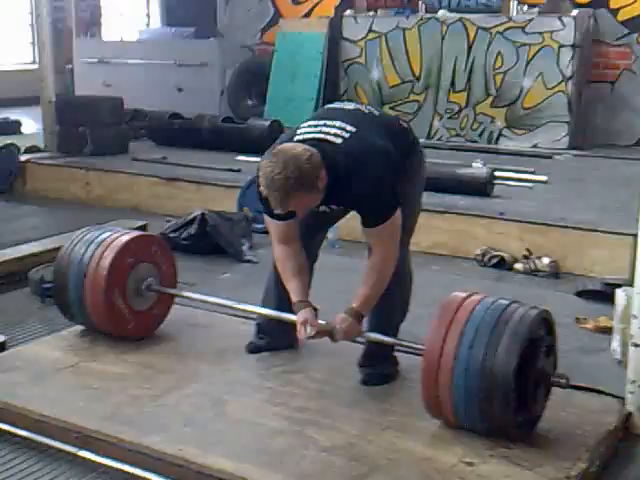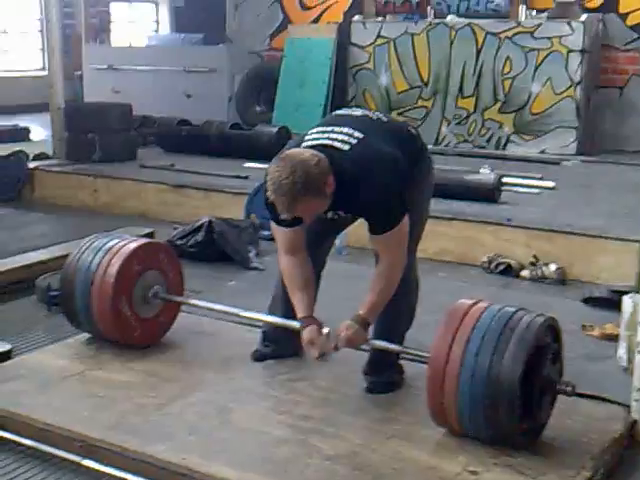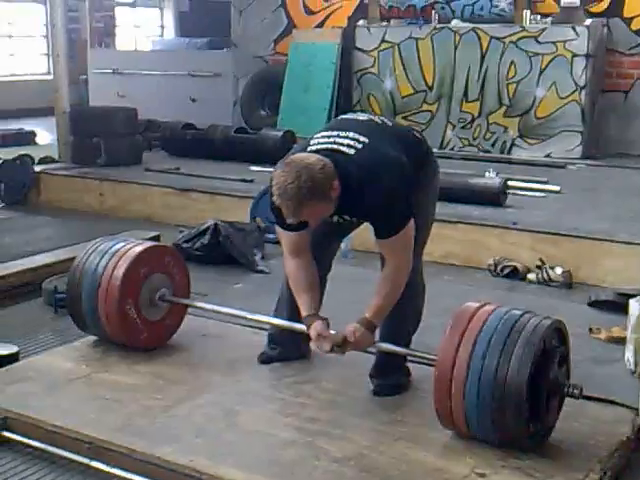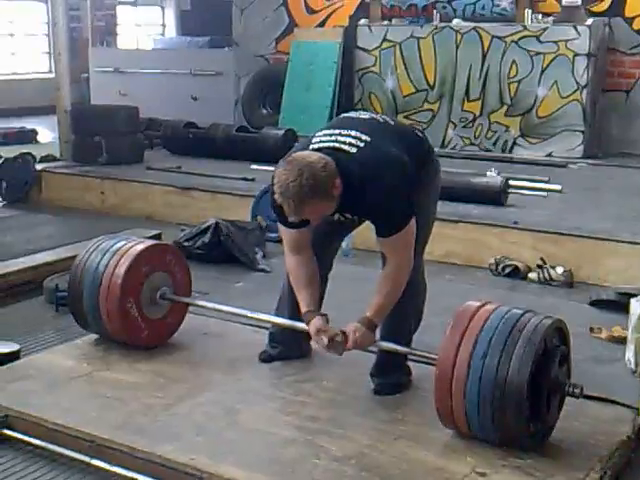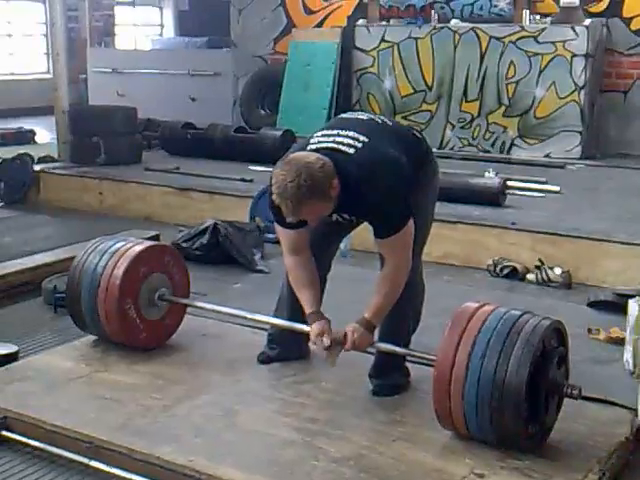
dt=0.1s
person 1, frame 1
left shoulder: (368, 178)
right shoulder: (275, 176)
left elbow: (384, 254)
right elbow: (285, 245)
left wrist: (355, 313)
right wrist: (300, 306)
left hip: (399, 159)
right hip: (332, 152)
left knee: (395, 256)
right knee: (297, 240)
left ankle: (380, 354)
right ankle: (275, 330)
person 1, frame 2
left shoulder: (375, 185)
right shoulder: (283, 182)
left elbow: (392, 260)
right elbow: (292, 255)
left wrist: (362, 320)
right wrist: (307, 321)
left hip: (407, 165)
left knee: (402, 264)
right knee: (305, 248)
left ankle: (385, 362)
right ankle: (281, 338)
person 1, frame 3
left shoulder: (381, 189)
right shoulder: (288, 187)
left elbow: (398, 264)
right elbow: (297, 256)
left wrist: (368, 323)
right wrist: (311, 318)
left hip: (414, 169)
left knee: (408, 267)
right knee: (310, 250)
left ankle: (392, 364)
right ankle: (288, 341)
person 1, frame 4
left shoulder: (382, 187)
right shoulder: (290, 186)
left elbow: (399, 262)
right elbow: (297, 253)
left wrist: (369, 322)
right wrist: (311, 314)
left hip: (415, 167)
left knee: (409, 266)
right knee: (312, 247)
left ankle: (393, 364)
right ankle: (289, 340)
person 1, frame 5
left shoulder: (380, 187)
right shoulder: (287, 185)
left elbow: (397, 264)
right elbow: (295, 254)
left wrist: (367, 324)
right wrist: (314, 316)
left hip: (413, 169)
left knee: (408, 266)
right knee: (309, 249)
left ankle: (391, 365)
right ankle: (287, 341)
